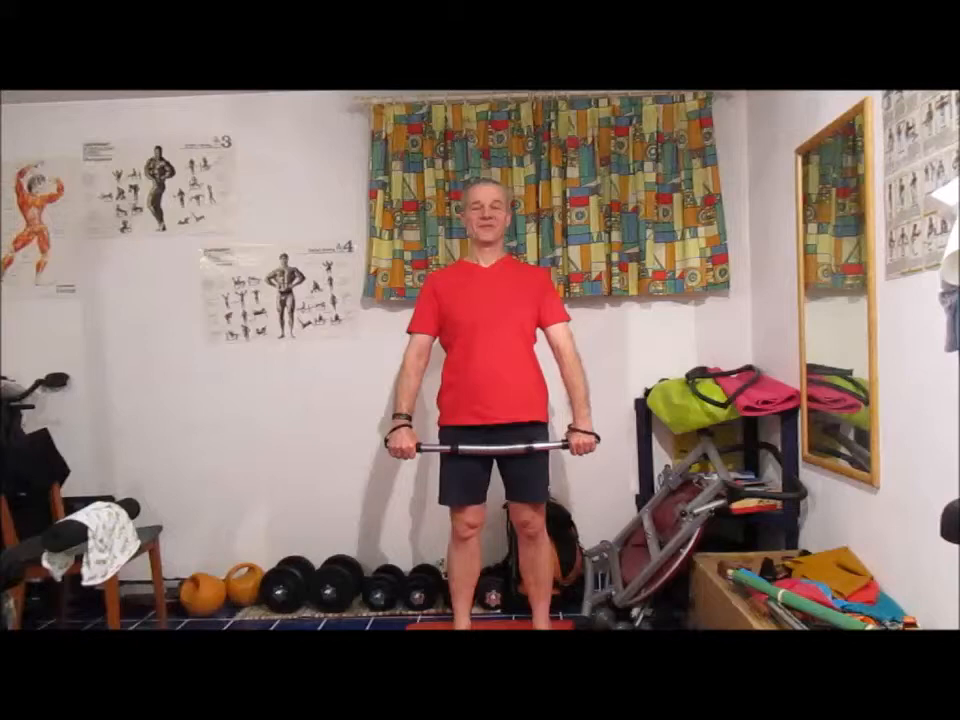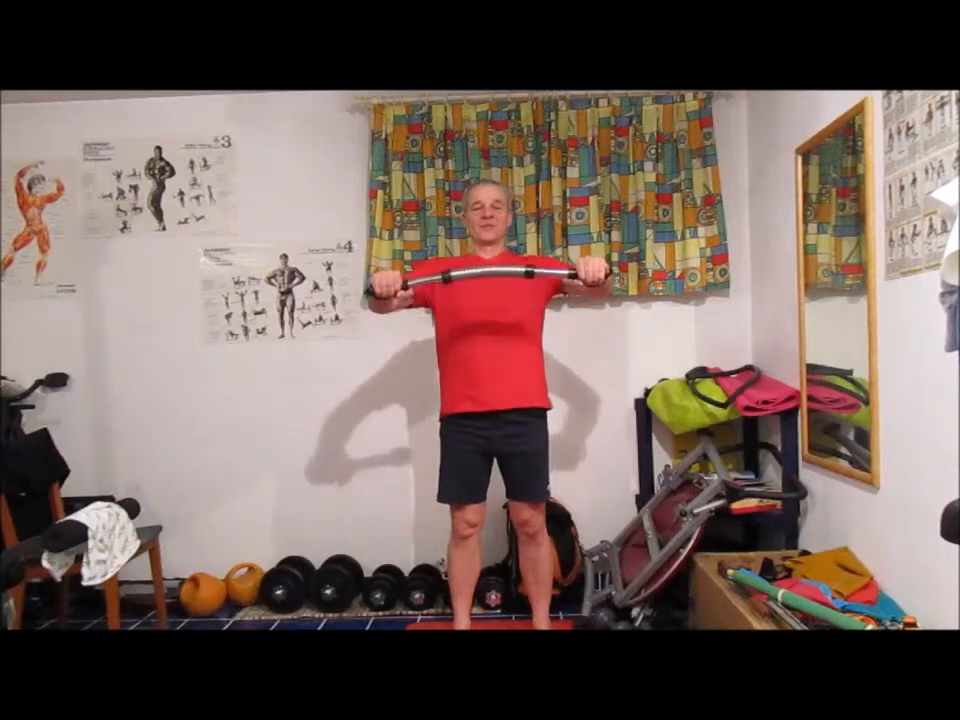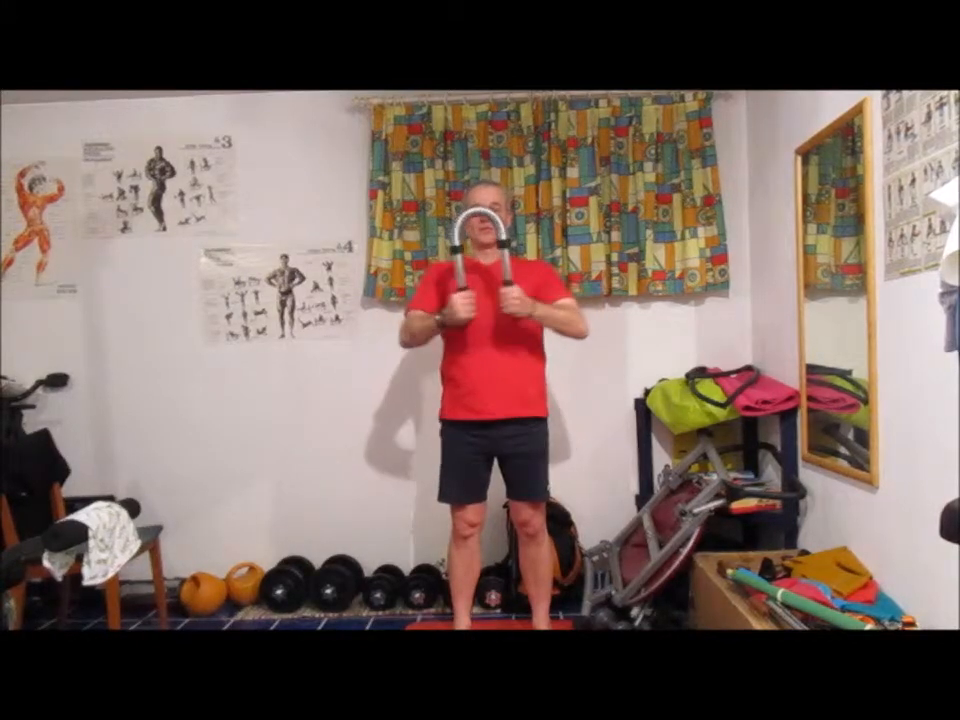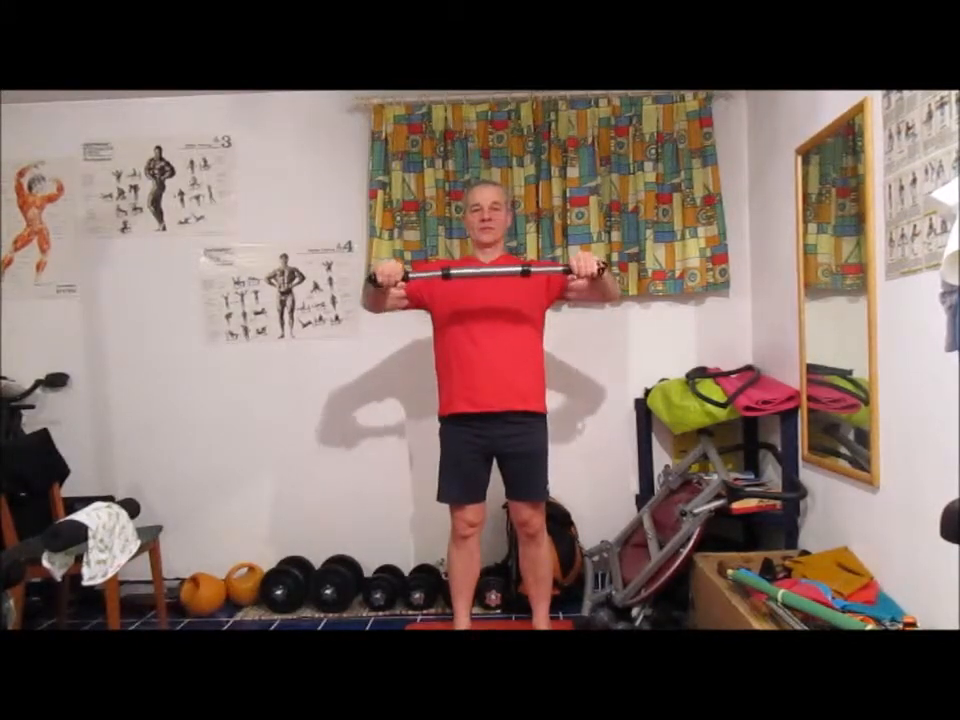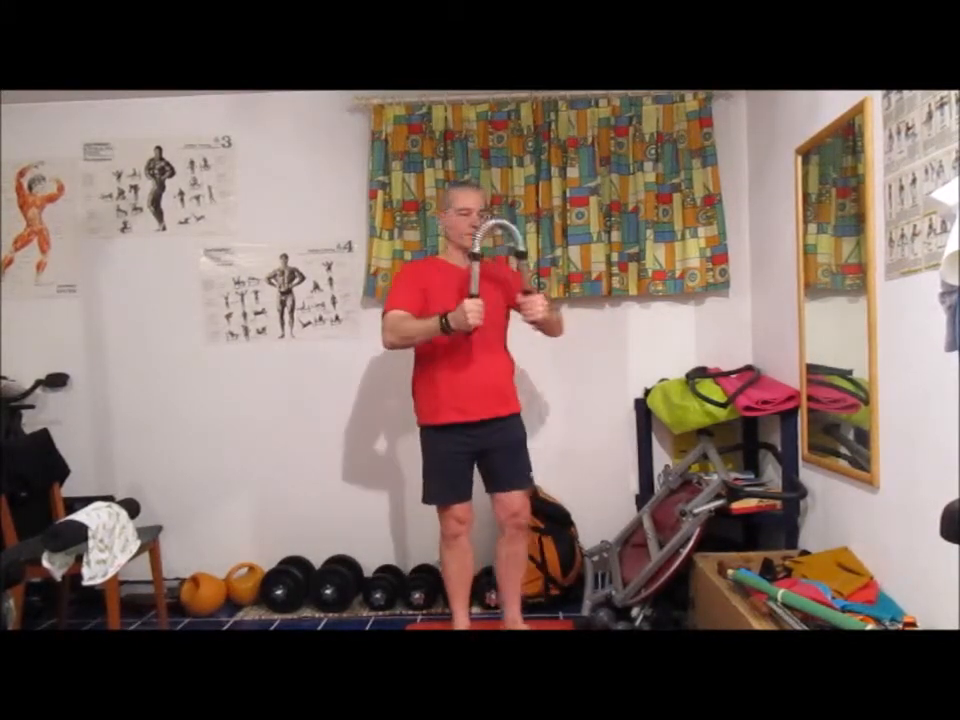
dt=1s
person 1, frame 1
left shoulder: (535, 278)
right shoulder: (440, 282)
left elbow: (565, 348)
right elbow: (416, 355)
left wrist: (582, 418)
right wrist: (401, 420)
left hip: (525, 422)
right hip: (462, 424)
left knee: (531, 525)
right knee: (465, 527)
left ankle: (542, 623)
right ankle: (461, 624)
person 1, frame 2
left shoulder: (537, 268)
right shoulder: (438, 271)
left elbow: (597, 283)
right elbow: (384, 302)
left wrist: (598, 271)
right wrist: (381, 287)
left hip: (524, 416)
right hip: (462, 419)
left knee: (531, 523)
right knee: (465, 525)
left ankle: (542, 622)
right ankle: (461, 623)
person 1, frame 3
left shoulder: (537, 272)
right shoulder: (441, 275)
left elbow: (579, 326)
right elbow: (408, 336)
left wrist: (530, 307)
right wrist: (442, 317)
left hip: (524, 420)
right hip: (463, 422)
left knee: (531, 524)
right knee: (465, 525)
left ankle: (542, 623)
right ankle: (461, 623)
person 1, frame 4
left shoulder: (538, 274)
right shoulder: (438, 275)
left elbow: (608, 293)
right elbow: (375, 304)
left wrist: (595, 270)
right wrist: (379, 281)
left hip: (524, 419)
right hip: (462, 421)
left knee: (531, 523)
right knee: (465, 525)
left ankle: (542, 623)
right ankle: (461, 623)
person 1, frame 5
left shoulder: (501, 274)
right shoulder: (416, 274)
left elbow: (548, 323)
right elbow: (392, 334)
left wrist: (546, 316)
right wrist: (450, 321)
left hip: (502, 417)
right hip: (444, 422)
left knee: (516, 514)
right knee: (456, 524)
left ankle: (512, 616)
right ankle: (460, 623)
